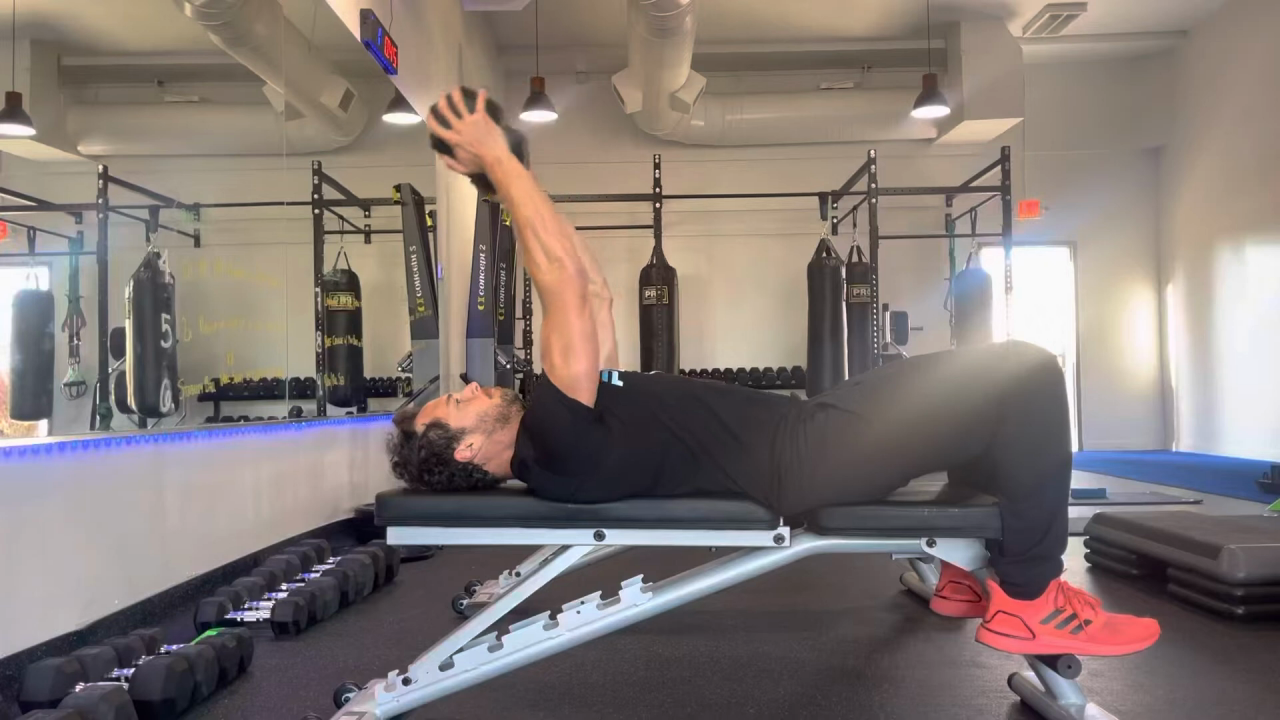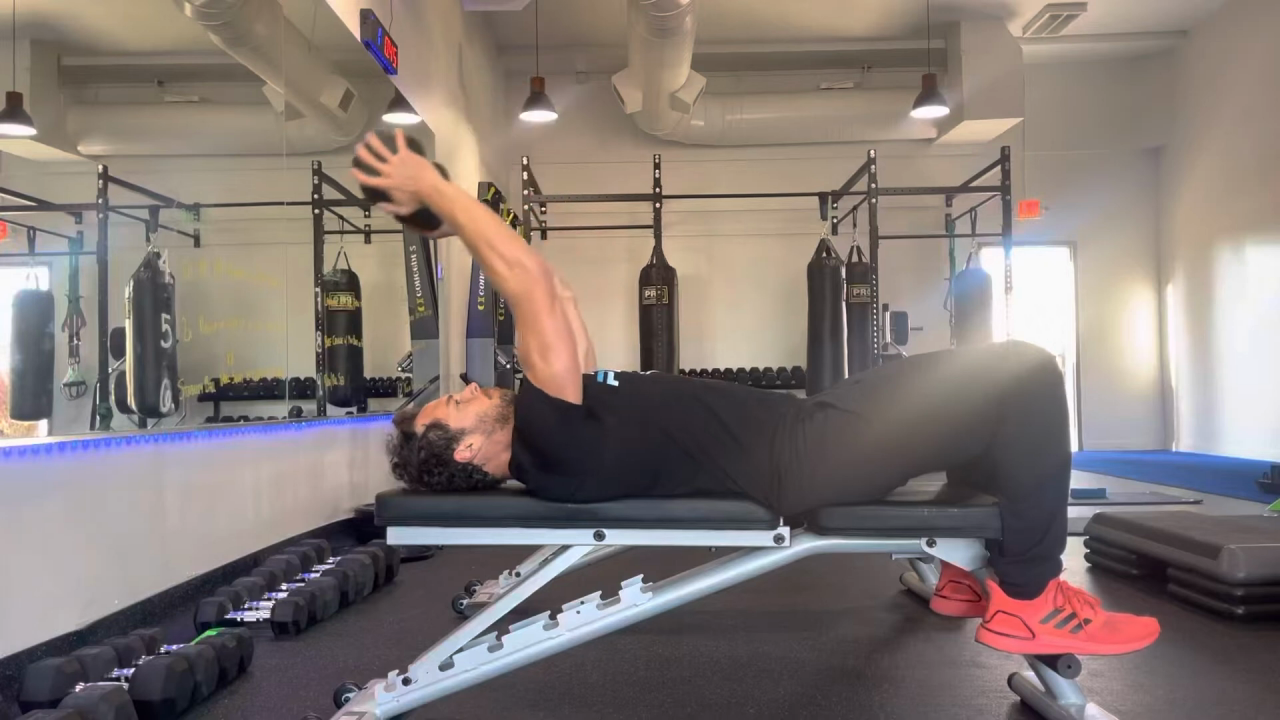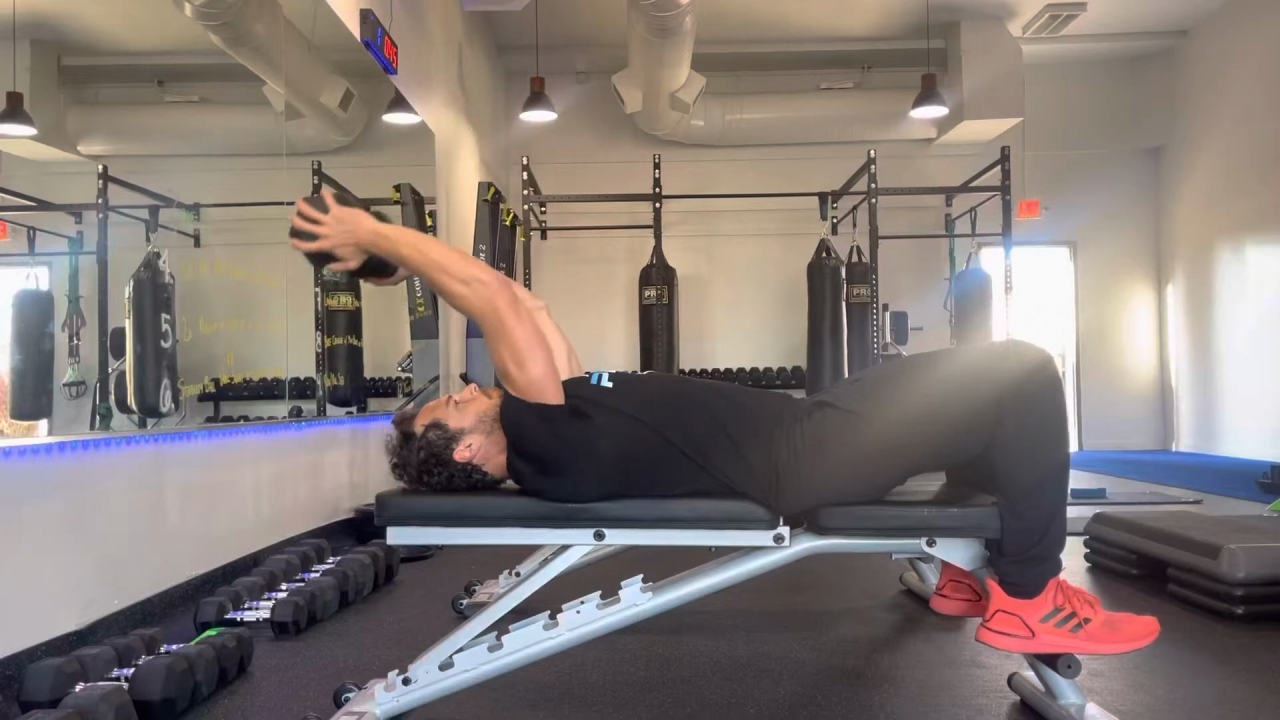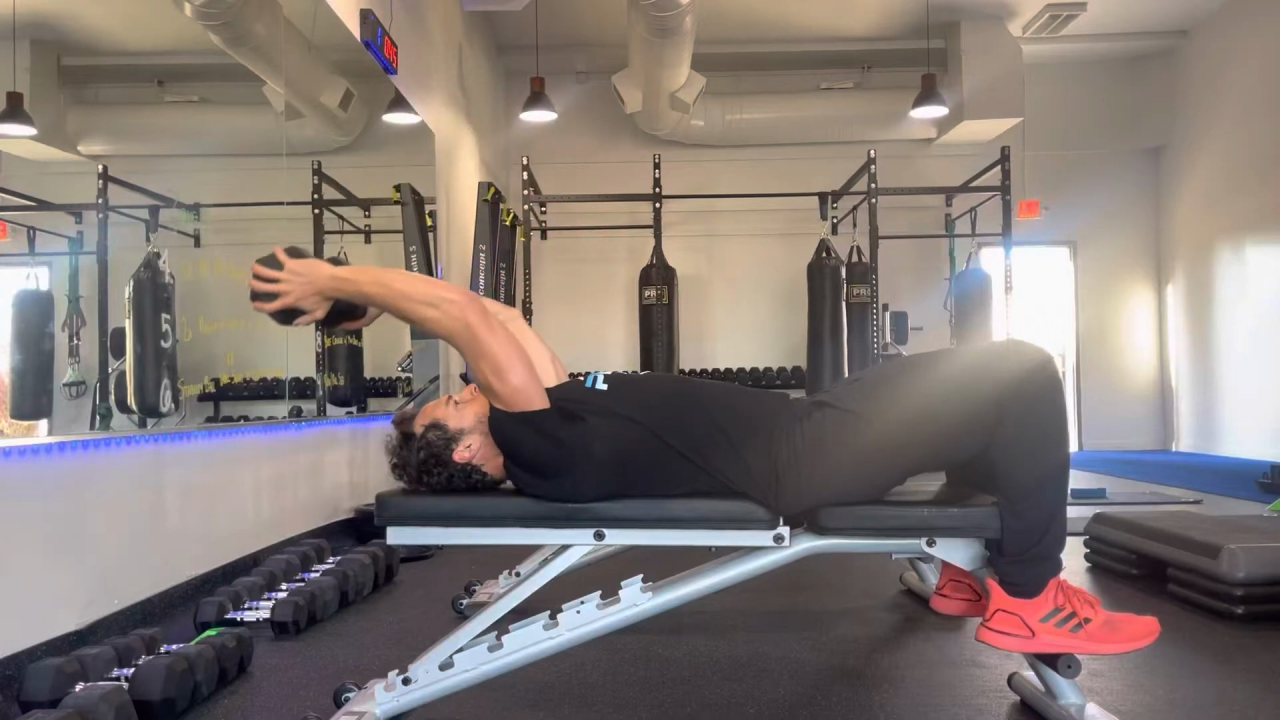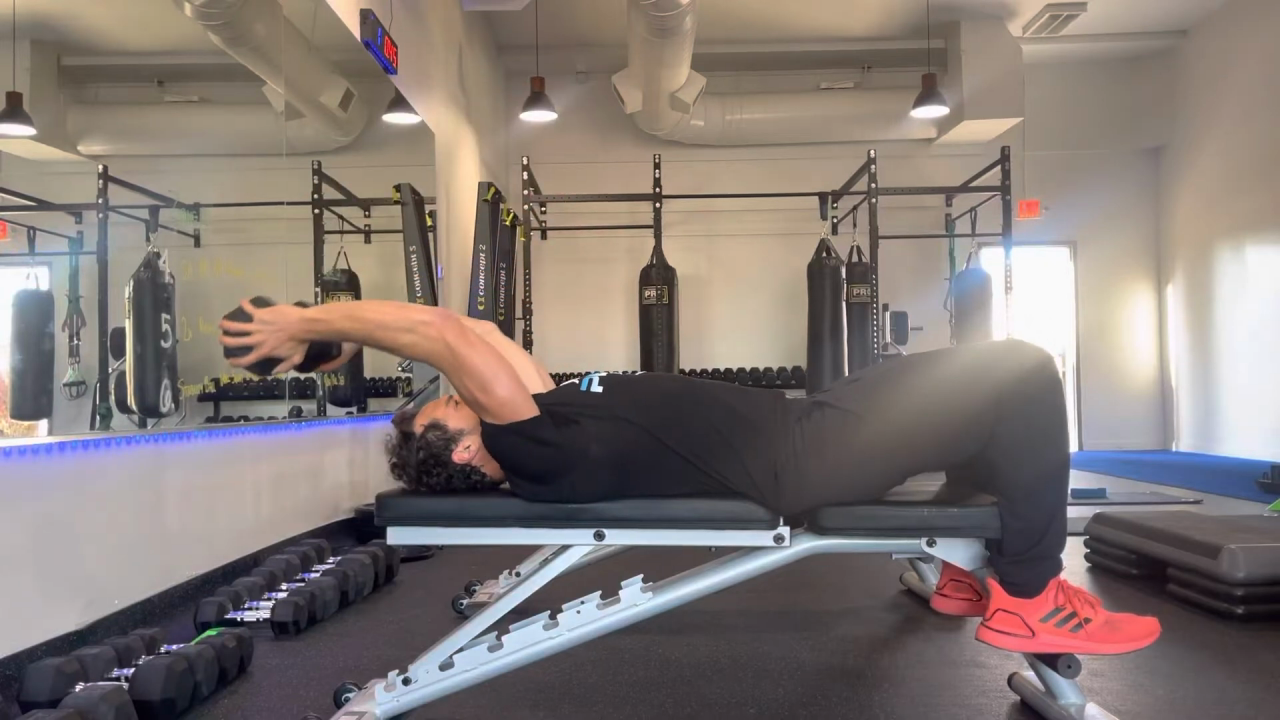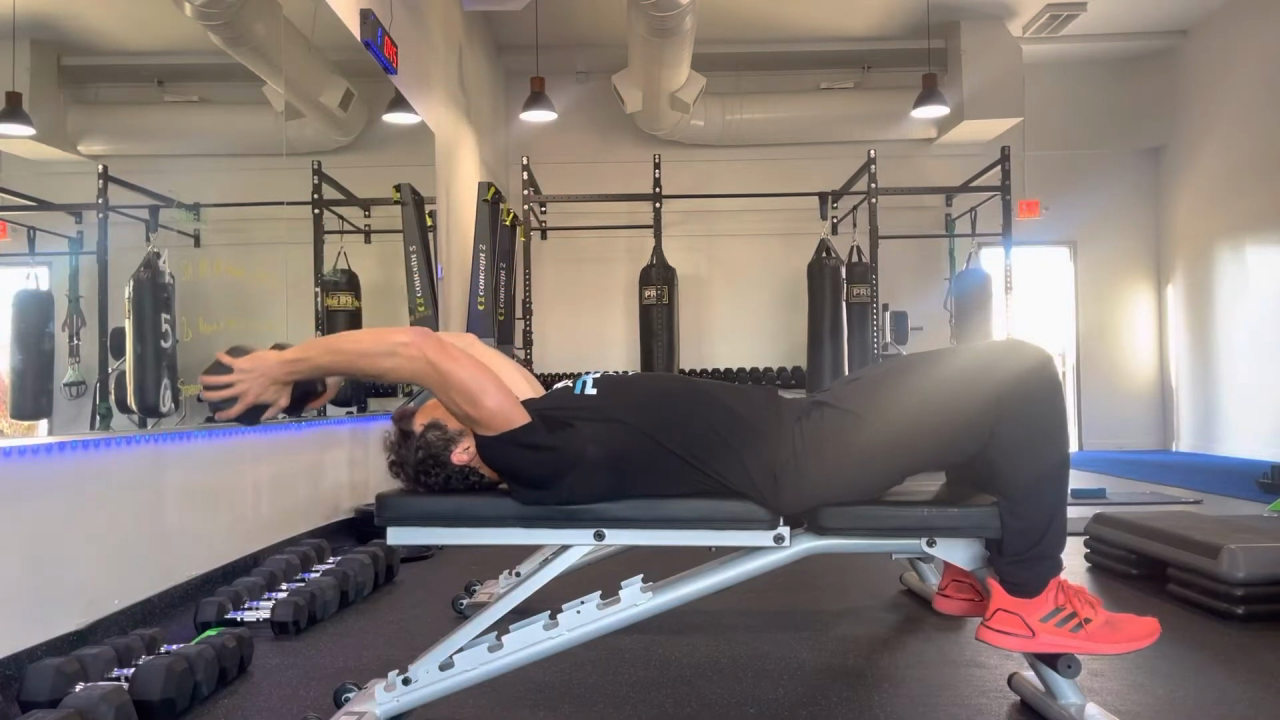
dt=0.3s
person 1, frame 1
left shoulder: (558, 429)
right shoulder: (558, 445)
left elbow: (587, 293)
right elbow: (568, 282)
left wrist: (499, 172)
right wrist: (495, 157)
left hip: (807, 428)
right hip: (808, 461)
left knee: (996, 379)
right knee: (1028, 376)
left ankle: (979, 568)
right ankle: (1027, 602)
person 1, frame 2
left shoulder: (554, 428)
right shoulder: (551, 448)
left elbow: (547, 298)
right elbow: (534, 289)
left wrist: (446, 210)
right wrist: (433, 186)
left hip: (801, 422)
right hip: (805, 460)
left knee: (994, 381)
right knee: (1025, 376)
left ankle: (975, 568)
right ankle: (1025, 601)
person 1, frame 3
left shoulder: (555, 420)
right shoulder: (547, 452)
left elbow: (516, 311)
right elbow: (499, 304)
left wrist: (382, 246)
right wrist: (372, 234)
left hip: (800, 425)
right hip: (804, 461)
left knee: (994, 375)
right knee: (1023, 375)
left ankle: (976, 569)
right ankle: (1024, 600)
person 1, frame 4
left shoulder: (550, 427)
right shoulder: (546, 456)
left elbow: (490, 321)
right elbow: (472, 316)
left wrist: (353, 288)
right wrist: (335, 278)
left hip: (798, 419)
right hip: (803, 460)
left knee: (989, 374)
right knee: (1021, 374)
left ankle: (974, 568)
right ankle: (1025, 599)
person 1, frame 5
left shoulder: (546, 419)
right shoulder: (542, 461)
left elbow: (476, 337)
right elbow: (447, 335)
left wrist: (325, 328)
right wrist: (305, 324)
left hip: (799, 418)
right hip: (804, 457)
left knee: (994, 374)
right knee: (1023, 374)
left ankle: (974, 568)
right ankle: (1027, 601)
person 1, frame 6
left shoulder: (539, 419)
right shoulder: (537, 460)
left elbow: (457, 349)
right elbow: (428, 350)
left wrist: (300, 361)
right wrist: (283, 366)
left hip: (797, 417)
right hip: (803, 458)
left knee: (988, 377)
right knee: (1021, 372)
left ankle: (970, 568)
right ankle: (1027, 598)
